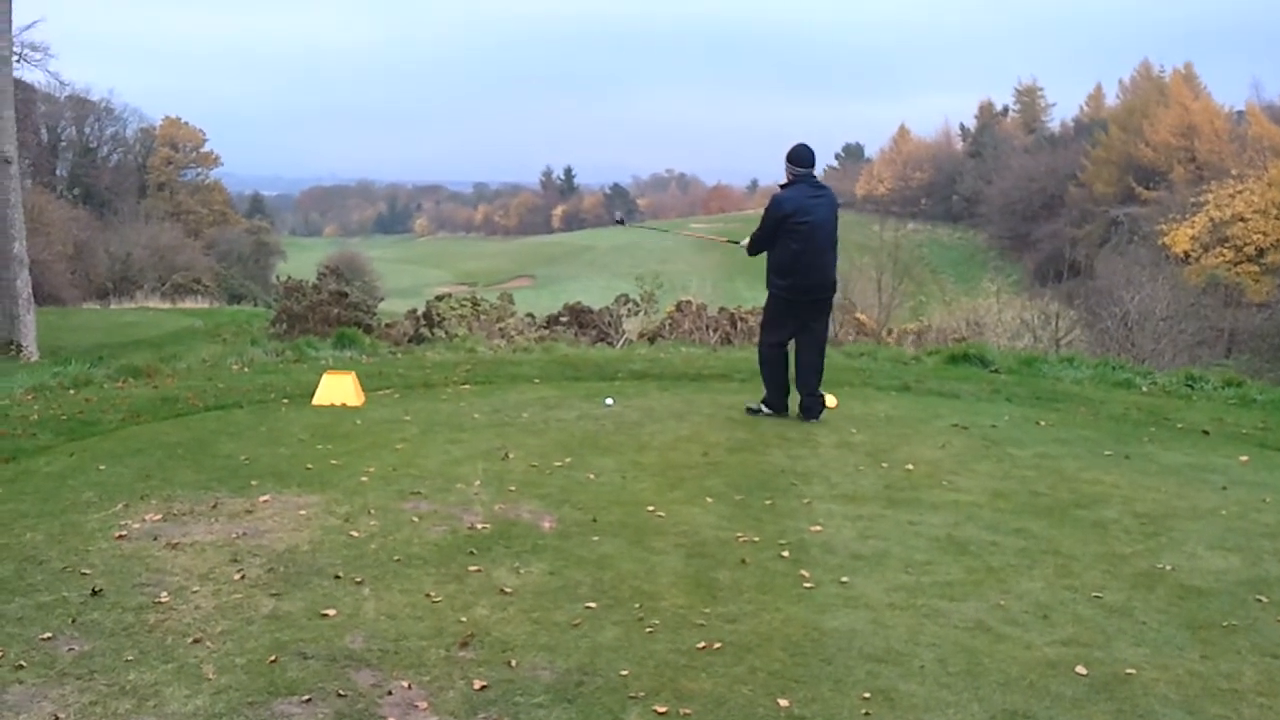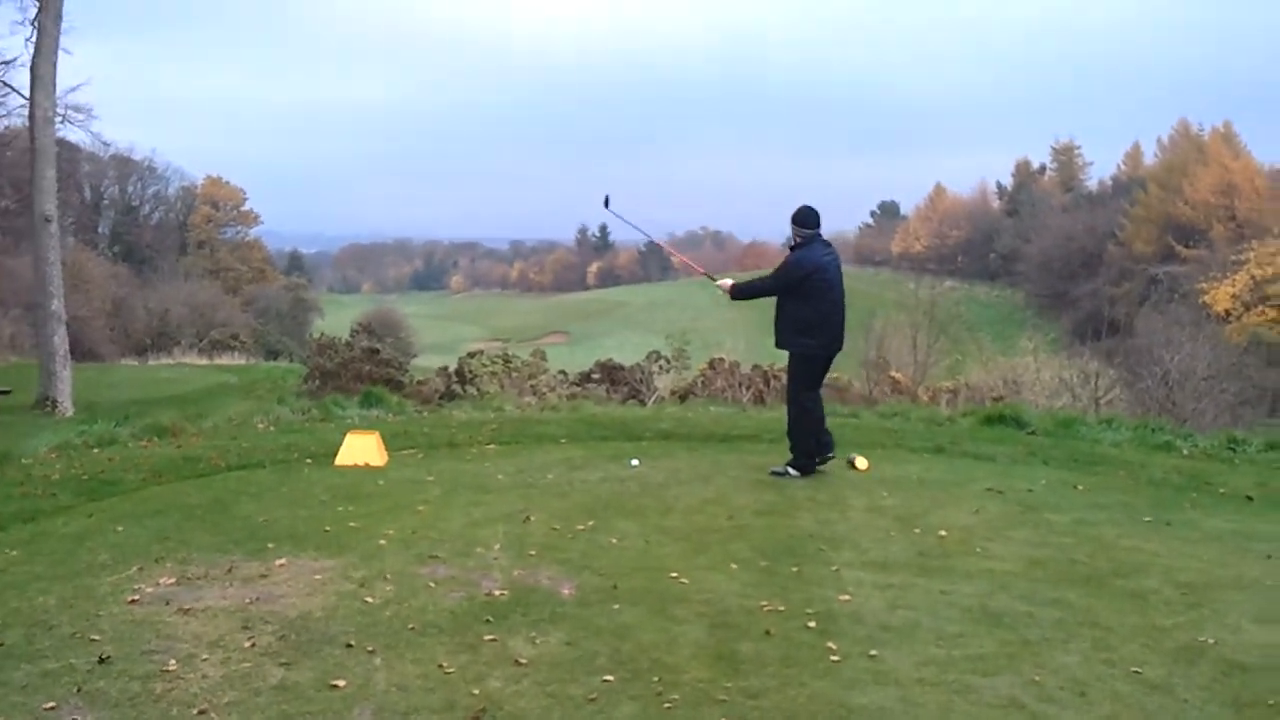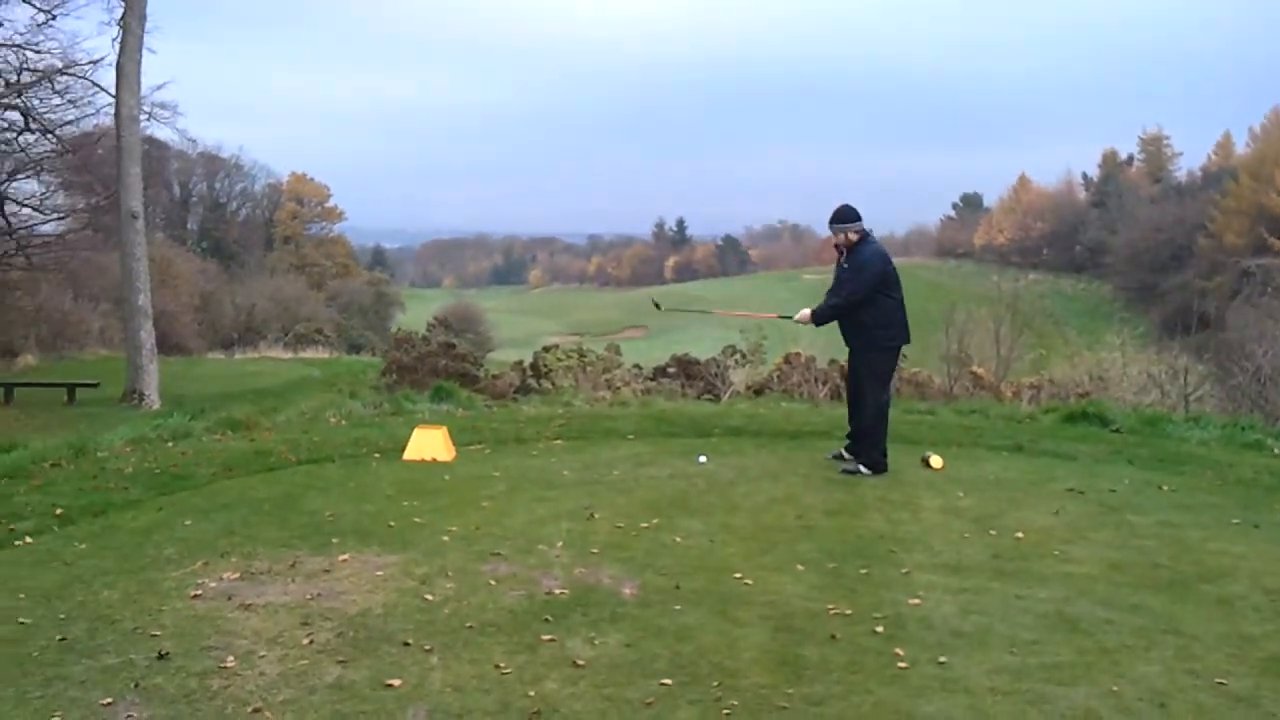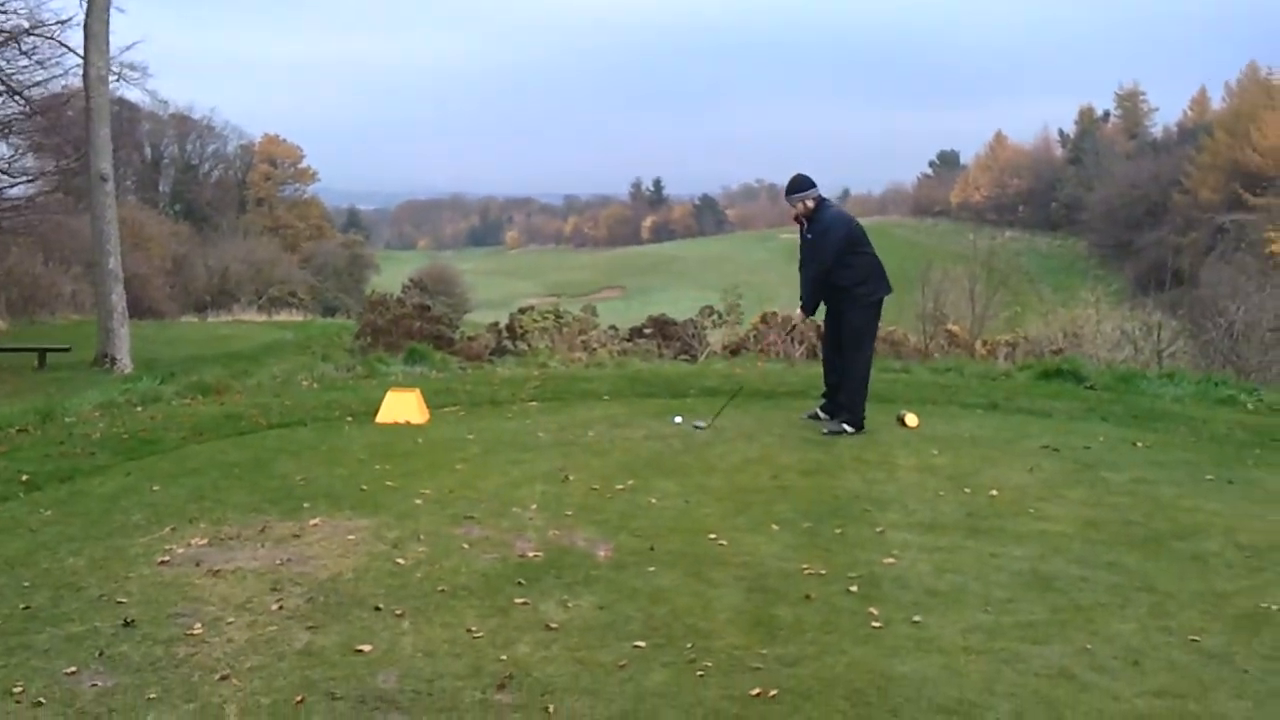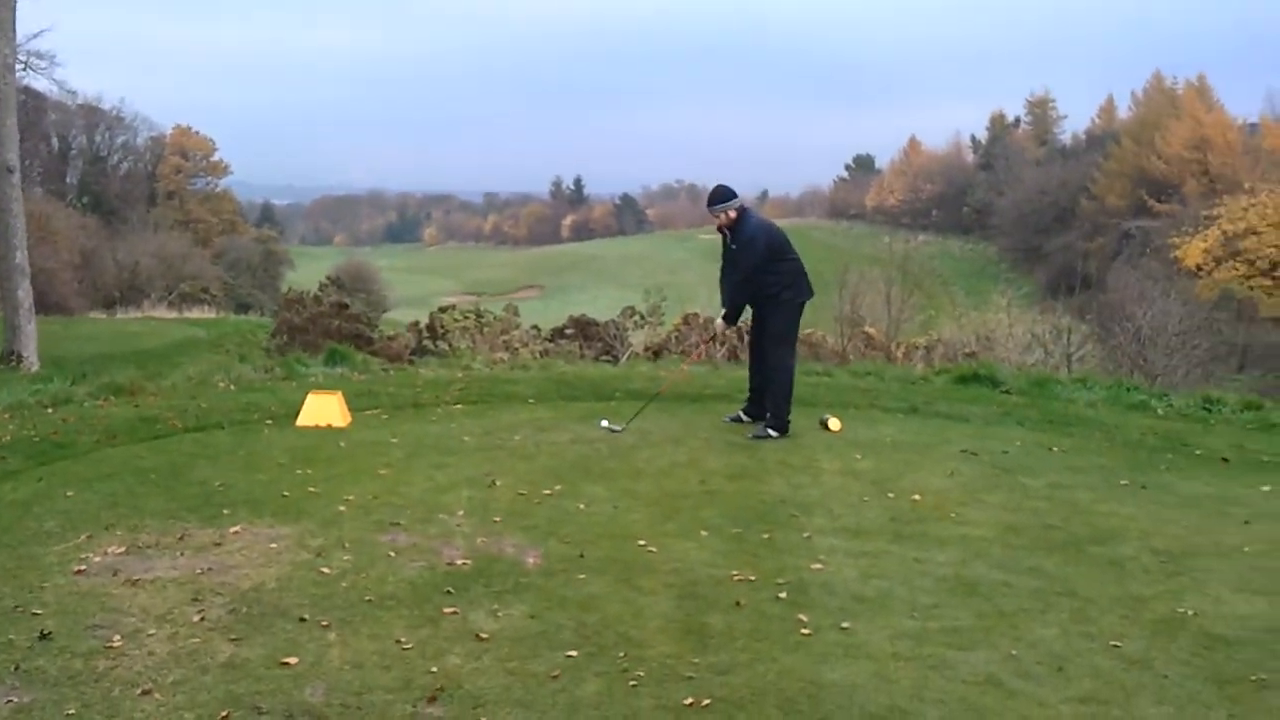
dt=0.4s
person 1, frame 1
left shoulder: (783, 200)
right shoulder: (828, 198)
left elbow: (762, 239)
left wrist: (750, 245)
right wrist: (758, 241)
left hip: (788, 285)
right hip: (821, 284)
left knee: (772, 341)
right knee: (813, 344)
left ankle: (775, 402)
right ankle: (811, 406)
person 1, frame 2
left shoulder: (803, 260)
right shoulder: (824, 253)
left elbow: (771, 285)
right elbow: (779, 282)
left wrist: (734, 288)
right wrist: (741, 286)
left hip: (810, 341)
right hip: (824, 338)
left knee: (800, 398)
right knee: (808, 393)
left ankle: (802, 463)
right ankle: (822, 446)
person 1, frame 3
left shoulder: (871, 257)
right shoulder: (849, 254)
left elbow: (849, 297)
right elbow: (838, 291)
left wrist: (816, 314)
right wrist: (818, 312)
left hip: (881, 336)
right hip: (862, 334)
left knee: (873, 396)
right knee: (856, 391)
left ankle: (873, 461)
right ankle: (857, 447)
person 1, frame 4
left shoulder: (832, 222)
right shoulder: (811, 221)
left elbow: (822, 269)
right elbow: (808, 266)
left wrist: (807, 307)
right wrist: (806, 301)
left hip: (863, 292)
right hip: (840, 293)
left knee: (855, 352)
right knee: (833, 348)
left ankle: (852, 419)
right ankle: (833, 406)
person 1, frame 5
left shoulder: (755, 232)
right shoulder: (732, 230)
left elbow: (743, 279)
right elbow: (729, 271)
left wrist: (728, 317)
right wrist: (725, 308)
left hip: (786, 295)
right hip: (766, 296)
left knee: (778, 354)
right knee: (759, 350)
left ankle: (777, 422)
right ankle: (755, 409)
